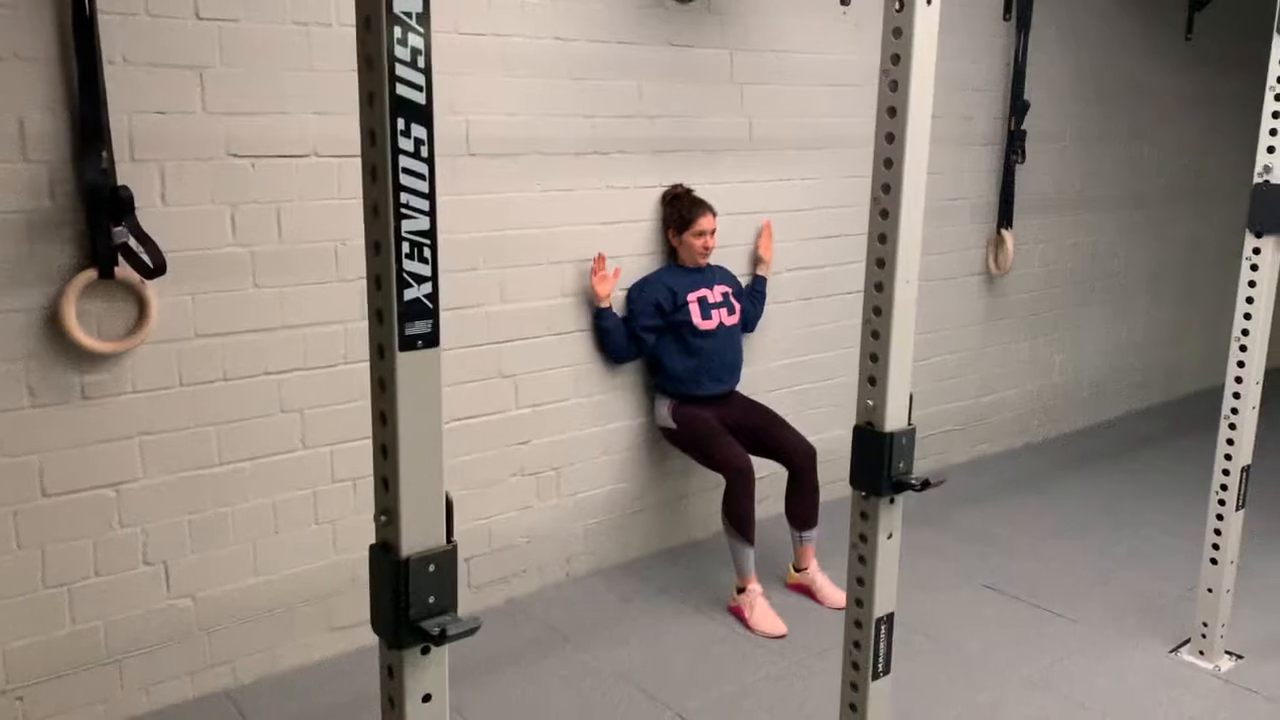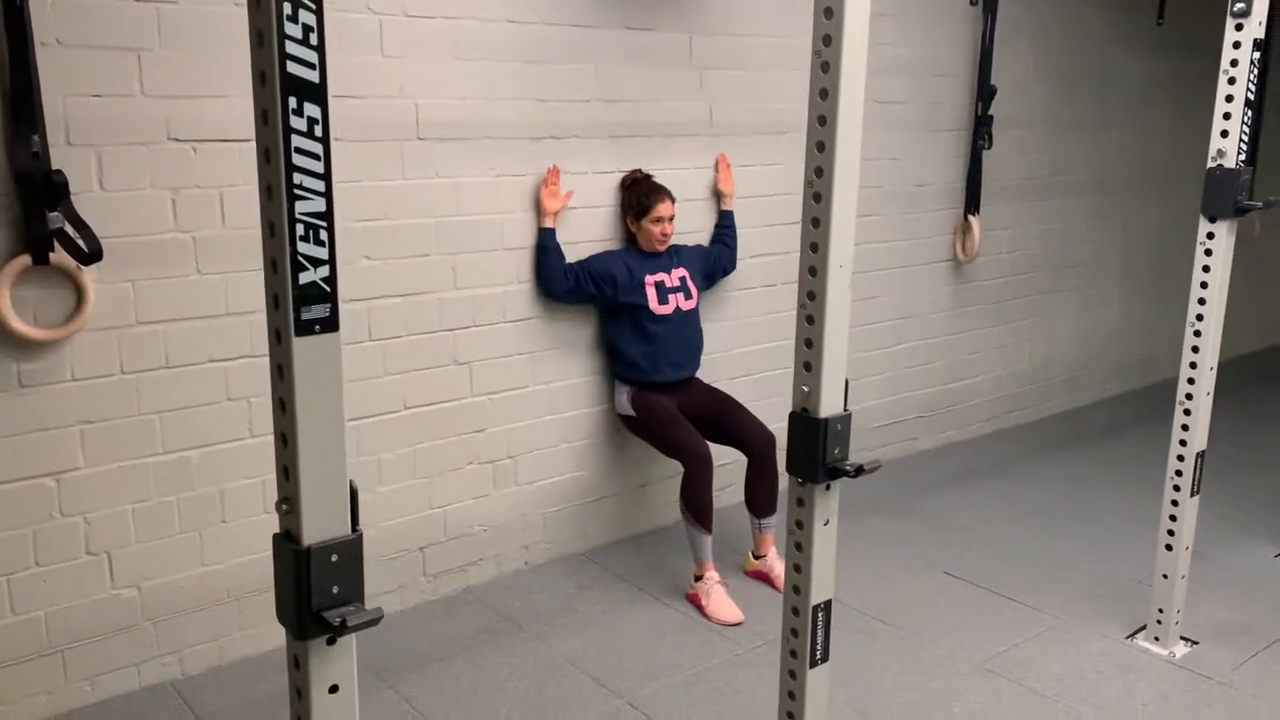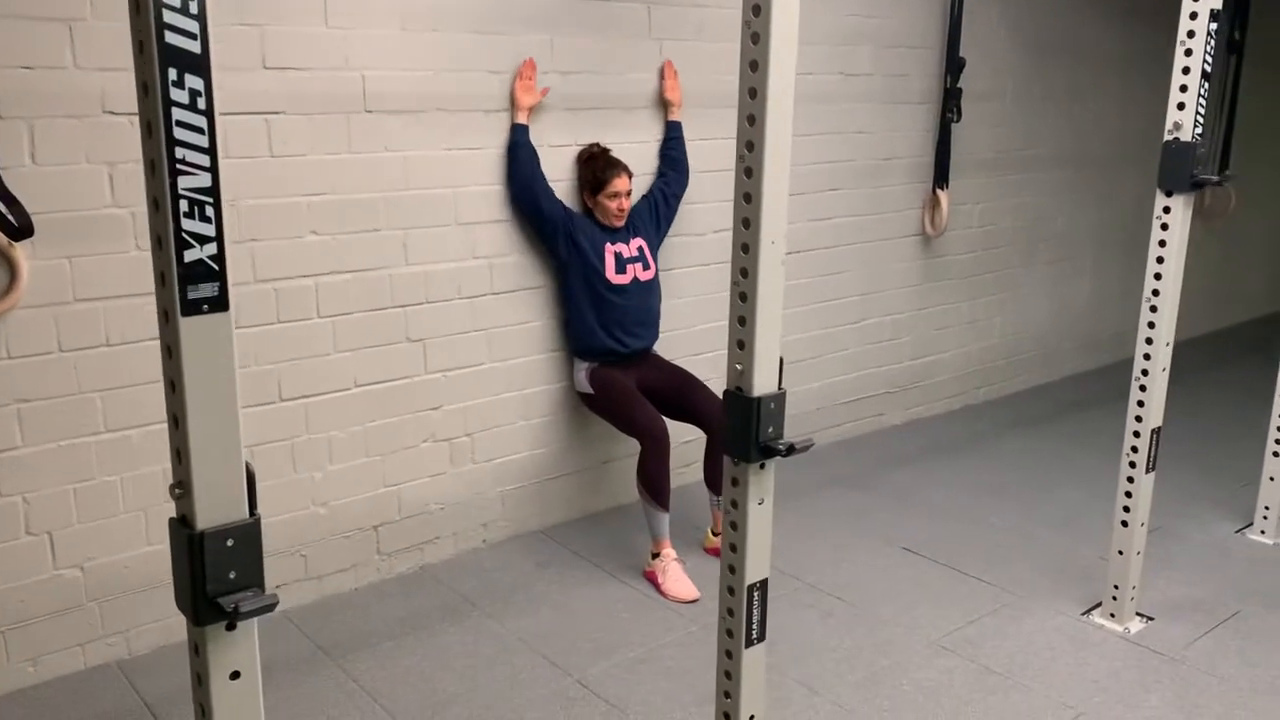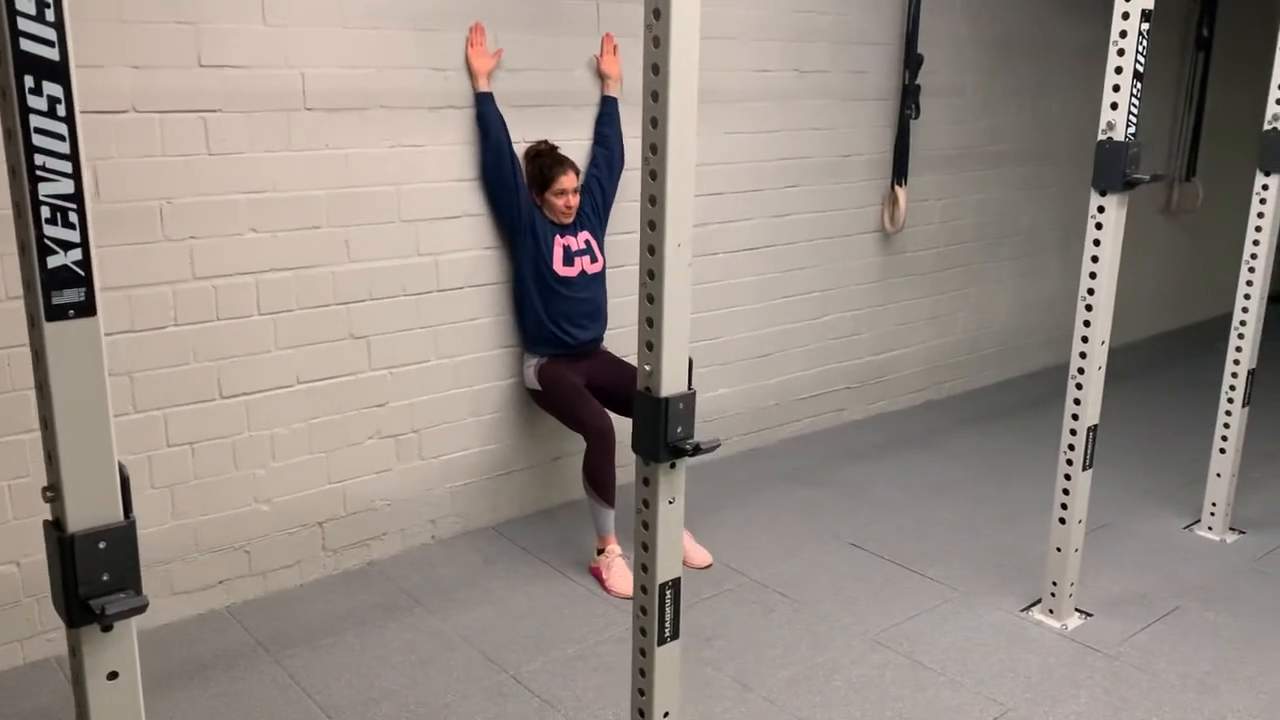
dt=1s
person 1, frame 1
left shoulder: (723, 278)
right shoulder: (656, 289)
left elbow: (746, 321)
right elbow: (624, 349)
left wrist: (762, 268)
right wrist: (604, 303)
left hip: (729, 399)
right hip: (683, 408)
left knee: (803, 454)
right knee: (739, 468)
left ankle: (804, 568)
right ankle: (747, 593)
person 1, frame 2
left shoulder: (687, 258)
right shoulder: (614, 268)
left elbow: (726, 258)
right elbow: (558, 283)
left wrist: (726, 202)
right wrist: (548, 221)
left hip: (689, 387)
right hip: (641, 395)
left knee: (762, 441)
right knee: (697, 456)
left ankle: (764, 555)
right ankle: (704, 580)
person 1, frame 3
left shoulder: (645, 221)
right shoulder: (572, 233)
left elbow: (674, 175)
right elbow: (527, 188)
left wrist: (673, 111)
right wrist: (521, 115)
left hip: (647, 361)
right hip: (599, 370)
left knee: (721, 418)
right knee: (653, 433)
left ankle: (720, 532)
right ankle: (661, 557)
person 1, frame 4
left shoulder: (590, 213)
right shoulder: (526, 225)
left elbow: (609, 153)
right elbow: (499, 157)
left wrist: (610, 84)
right wrist: (482, 83)
left hip: (596, 356)
right hip: (549, 365)
right knee: (599, 430)
right ankle: (607, 553)
